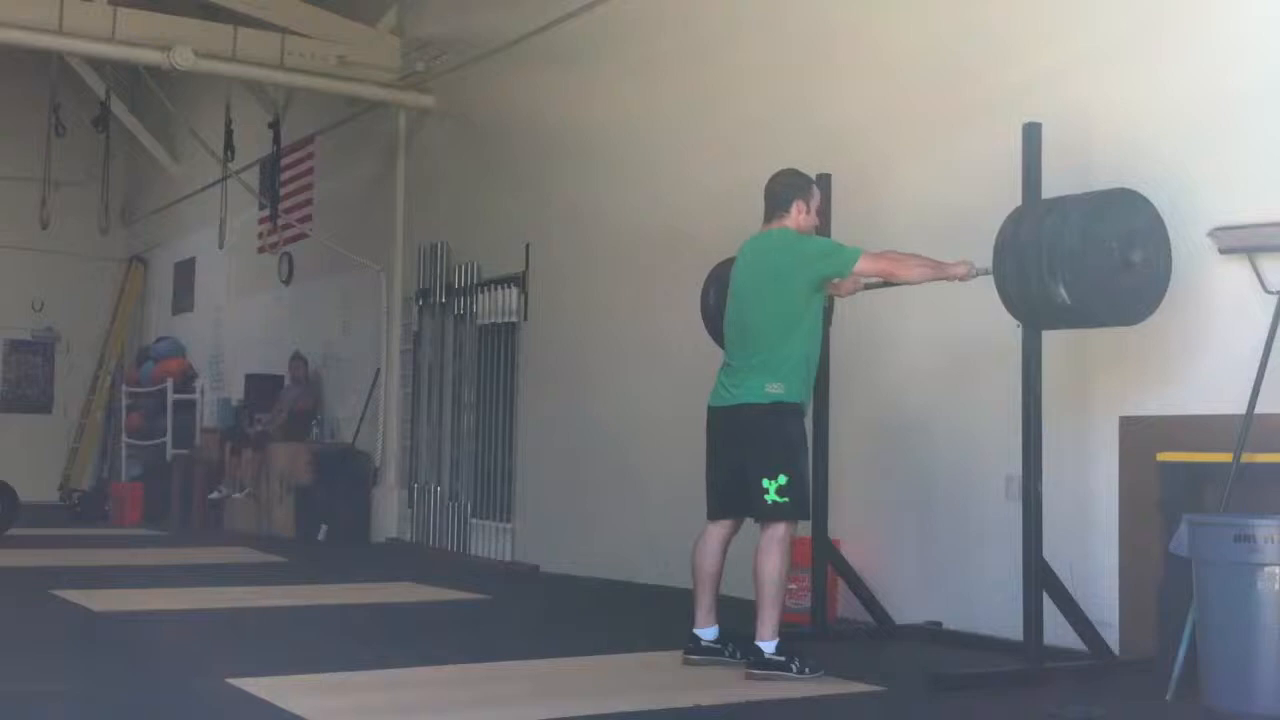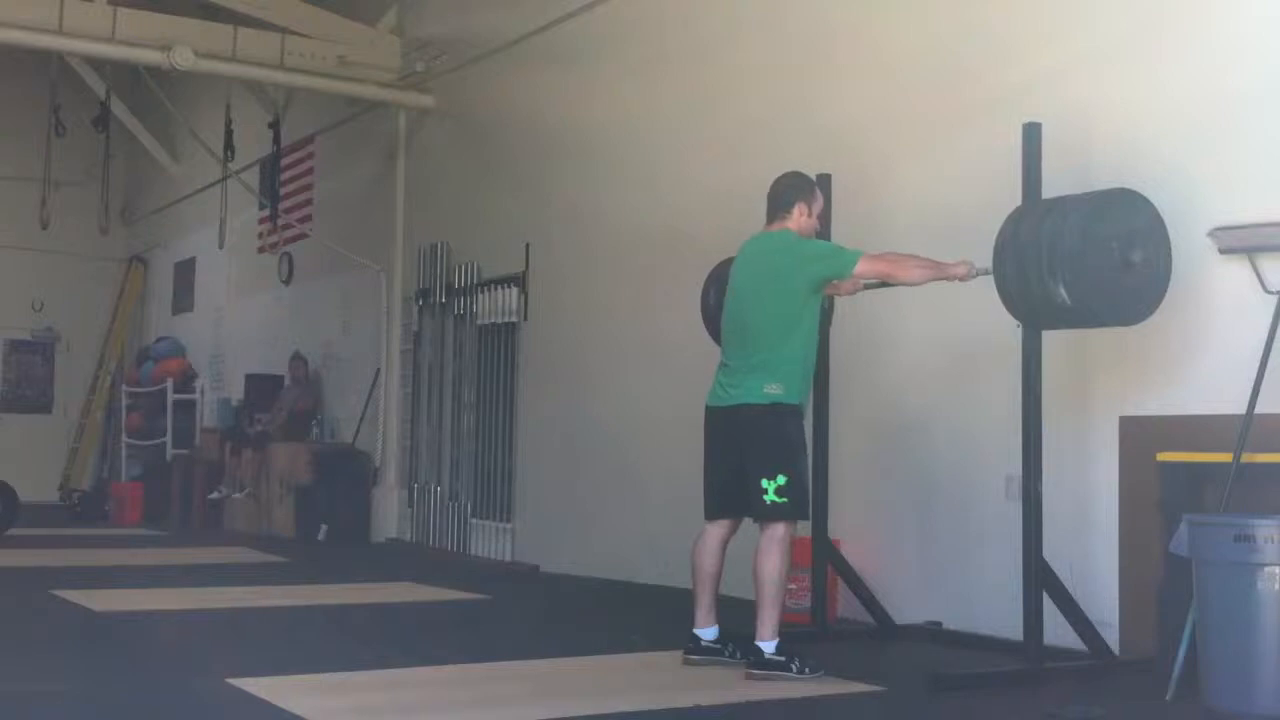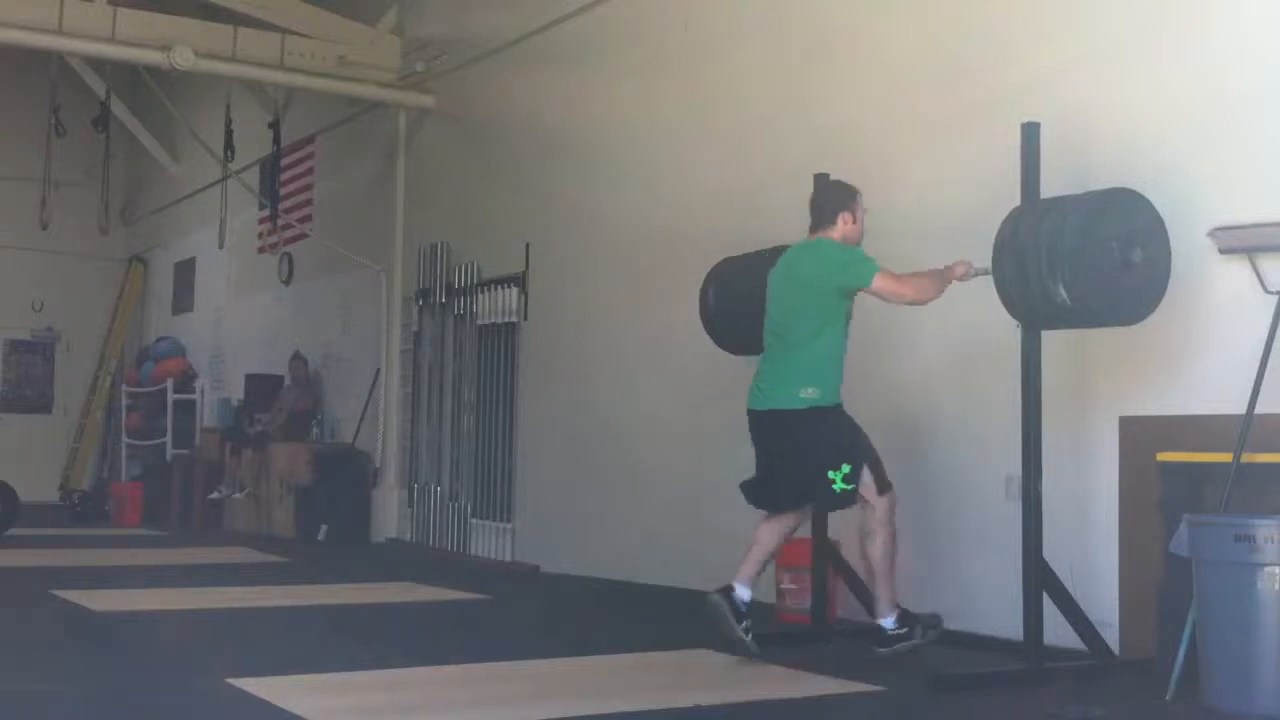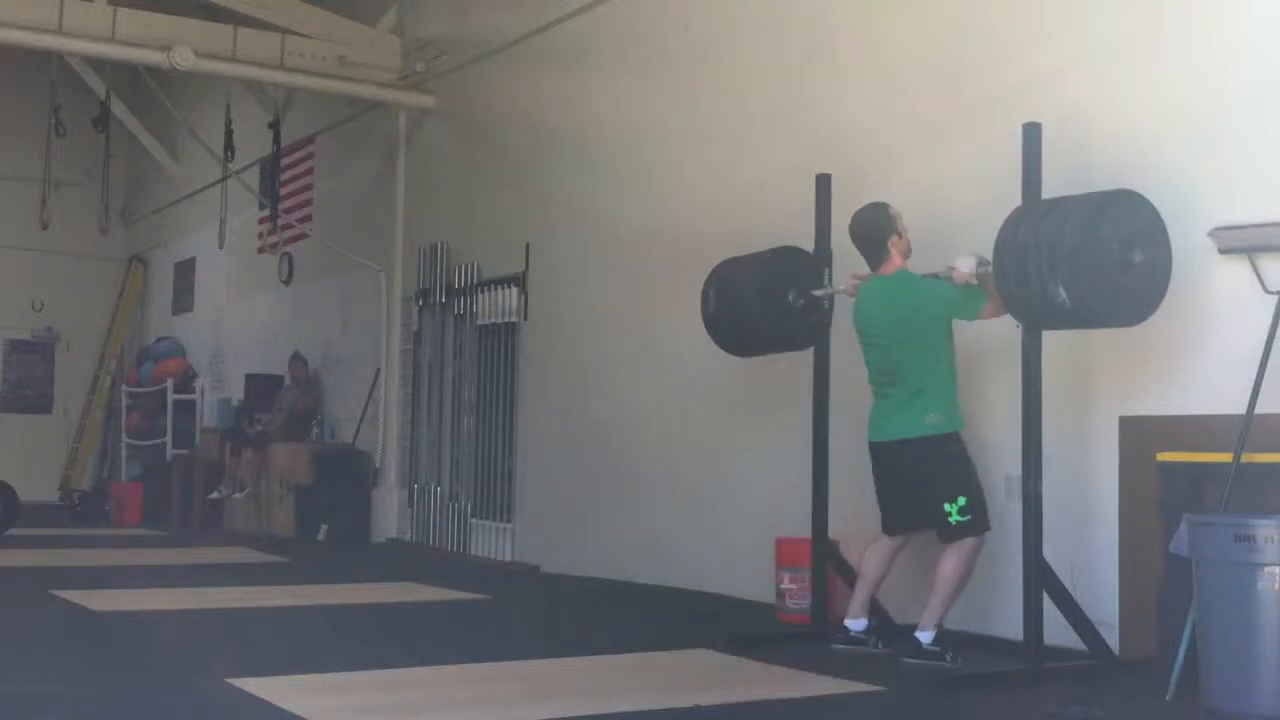
dt=0.5s
person 1, frame 1
left shoulder: (752, 251)
right shoulder: (802, 250)
right elbow: (889, 265)
left wrist: (830, 289)
right wrist: (949, 270)
left hip: (729, 406)
right hip: (769, 408)
left knee: (722, 521)
right knee: (777, 524)
left ankle: (704, 636)
right ankle: (768, 650)
person 1, frame 2
left shoulder: (752, 252)
right shoulder: (801, 252)
right elbow: (888, 266)
left wrist: (830, 289)
right wrist: (949, 270)
left hip: (725, 407)
right hip: (767, 409)
left knee: (720, 521)
right knee: (777, 524)
left ankle: (704, 636)
right ankle: (767, 650)
person 1, frame 3
left shoulder: (788, 263)
right shoulder: (842, 258)
right elbow: (906, 292)
right wrist: (951, 273)
left hip: (766, 407)
right hip: (808, 406)
left knee: (790, 509)
right knee: (878, 504)
left ankle: (738, 593)
right ankle: (892, 622)
person 1, frame 4
left shoulder: (866, 300)
right shoulder: (930, 293)
right elbow: (999, 306)
right wrist: (977, 274)
left hip: (885, 438)
right hip: (929, 438)
left knee: (894, 532)
right knee: (967, 536)
left ankle: (854, 625)
right ankle: (924, 639)
